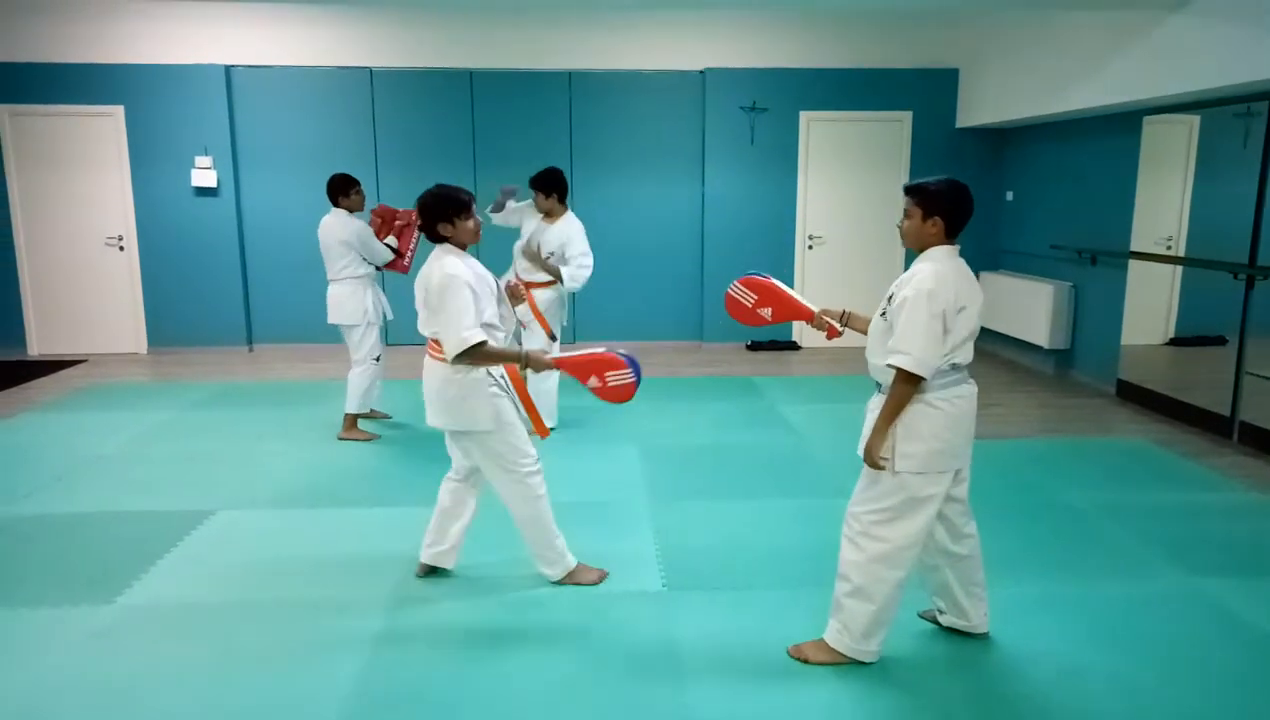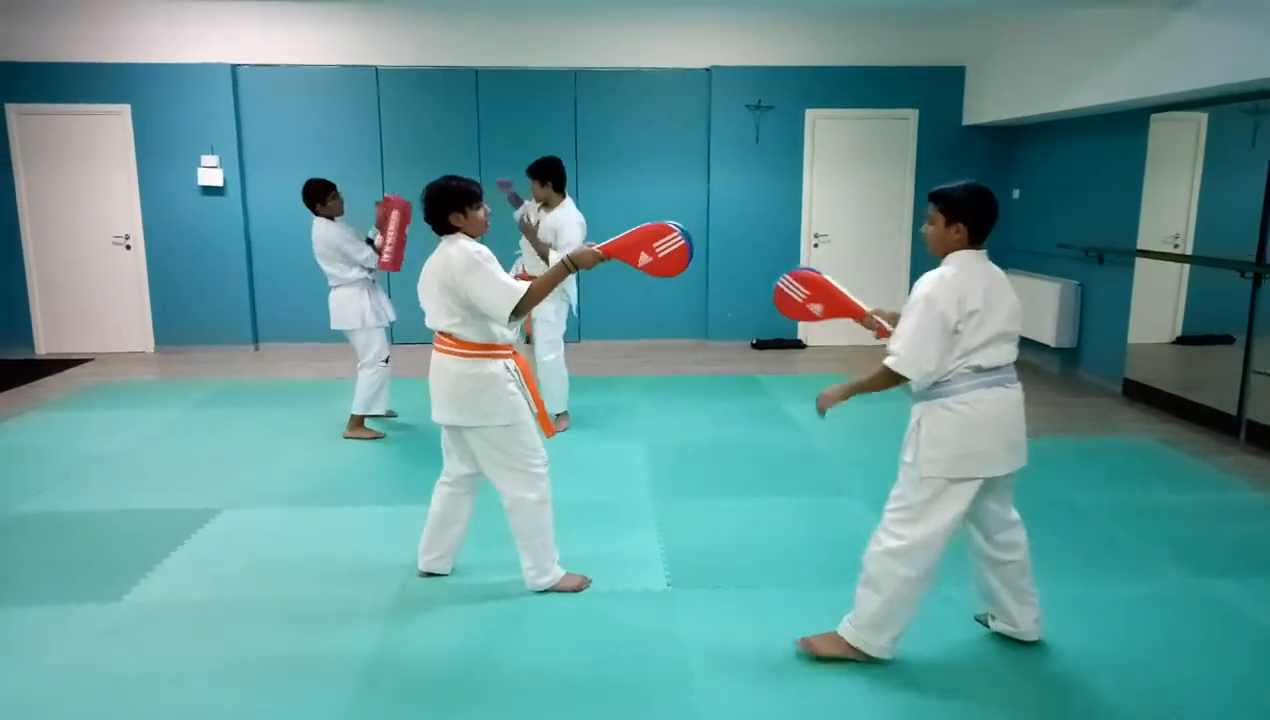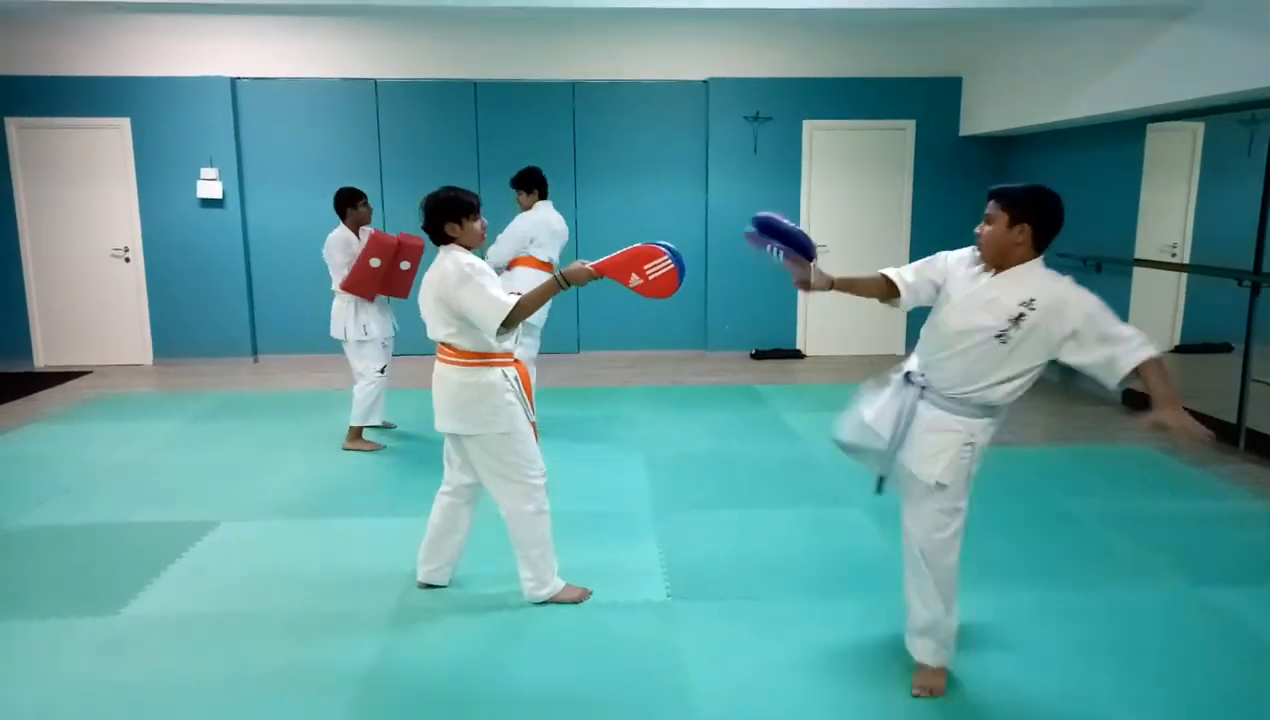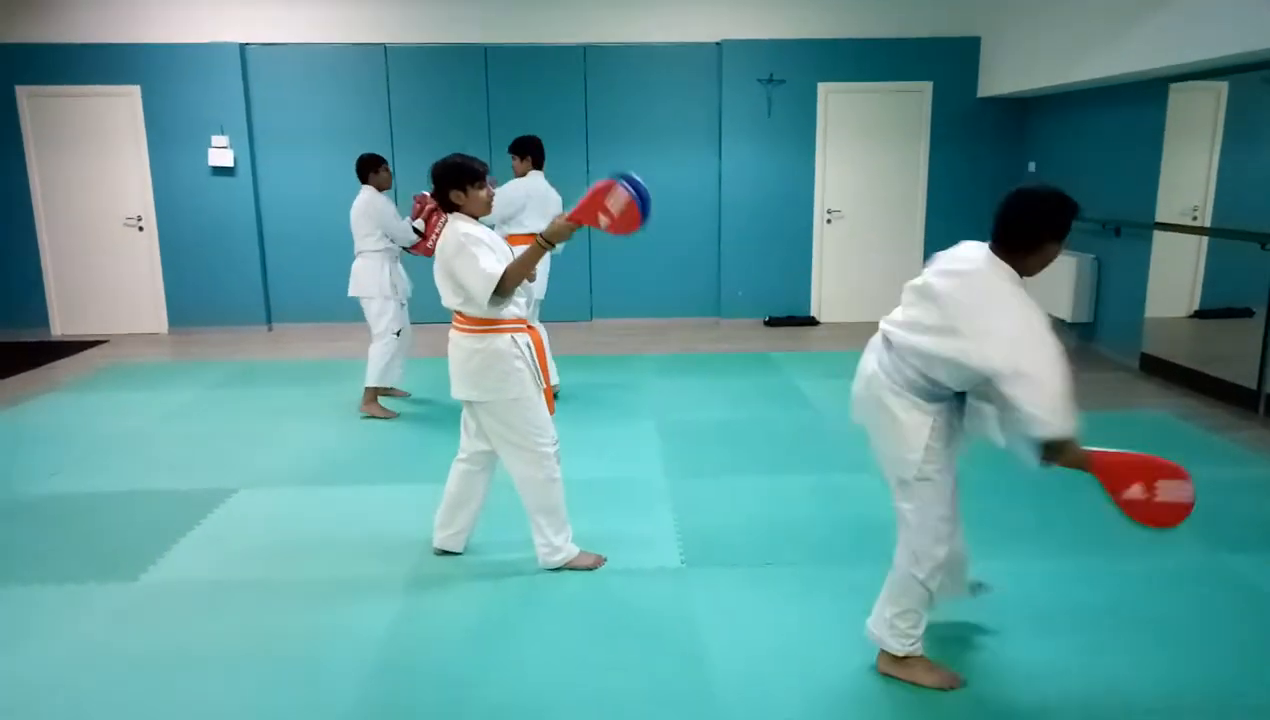
dt=0.7s
person 1, frame 1
left shoulder: (924, 279)
right shoulder: (959, 274)
left elbow: (910, 366)
left wrist: (878, 431)
right wrist: (844, 319)
left hip: (922, 418)
right hip: (951, 411)
left knee: (876, 528)
right knee: (950, 519)
left ankle: (850, 640)
right ankle: (965, 613)
person 1, frame 2
left shoulder: (939, 285)
right shoulder: (997, 281)
left elbow: (907, 366)
left wrist: (843, 392)
right wrist: (898, 320)
left hip: (954, 420)
right hip: (1002, 411)
left knee: (908, 528)
right knee: (998, 523)
left ankle: (862, 634)
right ankle: (1019, 620)
person 1, frame 3
left shoulder: (1053, 297)
right shoulder: (963, 264)
left elbow: (1129, 348)
right elbow: (899, 283)
left wrist: (1165, 402)
right wrist: (833, 282)
left hip: (954, 429)
right hip: (912, 393)
left knee: (931, 537)
right knee: (860, 438)
left ankle: (932, 653)
person 1, frame 4
left shoulder: (965, 257)
right shoulder: (1014, 313)
right elbow: (1043, 407)
right wrist: (1073, 456)
left hip: (892, 378)
right hip: (907, 407)
left knee: (936, 514)
right knee: (930, 529)
left ankle: (947, 584)
right ankle: (898, 649)
person 2, frame 1
left shoulder: (445, 263)
right shoulder: (452, 272)
right elbow: (463, 346)
left wrist: (505, 300)
right wrist: (523, 357)
left hip: (455, 382)
right hip: (471, 384)
left knee: (466, 471)
right knee: (520, 471)
left ankle: (434, 555)
right ankle: (560, 565)
person 2, frame 2
left shoulder: (438, 260)
right shoulder: (469, 256)
right elbow: (517, 304)
left wrist: (508, 285)
right wrist: (570, 263)
left hip: (453, 372)
right hip: (483, 376)
left knee: (460, 472)
right knee: (528, 474)
left ankle: (433, 558)
right ankle: (544, 572)
person 2, frame 3
left shoulder: (441, 268)
right shoulder: (464, 268)
right elbow: (506, 318)
right wrist: (562, 280)
left hip: (459, 380)
right hip: (484, 386)
left knee: (461, 482)
right knee: (526, 482)
left ankle: (432, 569)
right ankle: (544, 583)
person 2, frame 4
left shoulder: (467, 233)
right shoulder: (462, 237)
right elbow: (497, 290)
left wrist: (522, 272)
right wrist: (546, 241)
left hip: (483, 349)
right hip: (495, 353)
left knee: (478, 449)
right knee: (537, 449)
left ankle: (448, 536)
right ankle: (557, 549)
person 3, frame 1
left shoulder: (327, 223)
right shoulder: (354, 227)
right elbow: (382, 257)
left wrist: (377, 235)
right wrist: (394, 235)
left hip: (344, 293)
right hip: (357, 296)
left knee: (369, 355)
right knee: (367, 359)
left ankle: (364, 408)
right ankle: (349, 426)
person 3, frame 2
left shoulder: (331, 226)
right shoulder: (330, 233)
left elbow: (362, 245)
right elbow: (371, 260)
left wrist: (376, 232)
right wrist: (381, 238)
left hip: (358, 298)
right hip: (356, 300)
left knee: (374, 357)
right knee: (376, 361)
left ankle: (371, 406)
right ankle: (355, 425)
person 3, frame 3
left shoulder: (369, 234)
right shoulder: (336, 240)
left hip: (374, 309)
right hip: (354, 313)
left knee: (380, 368)
right knee: (372, 373)
left ankle: (370, 417)
right ankle: (353, 436)
person 3, frame 4
left shoulder: (364, 200)
right shoulder: (378, 201)
right elbow: (404, 236)
left hip: (377, 271)
right hip: (378, 272)
left knee: (399, 331)
right knee: (388, 333)
left ankle: (384, 384)
right ankle: (369, 399)
person 4, frame 1
left shoulder: (572, 232)
right shoulder: (535, 210)
left elbow: (579, 276)
right elbow: (499, 215)
left wrist: (541, 264)
right wrist: (503, 198)
left hip: (543, 298)
left ankle: (545, 418)
person 4, frame 2
left shoulder: (570, 221)
right shoulder: (541, 204)
right elbow: (523, 211)
left wrist: (533, 239)
right wrist: (510, 194)
left hip: (551, 292)
right hip: (526, 277)
left knee: (548, 352)
left ankle: (560, 411)
person 4, frame 3
left shoulder: (529, 219)
right shoulder: (559, 222)
left elbow: (499, 256)
left wrist: (486, 261)
right wrist: (506, 242)
left hip: (522, 282)
right hip: (542, 284)
right knee: (524, 351)
person 4, frame 4
left shoulder: (519, 188)
right shoulder: (553, 196)
left elbow: (487, 212)
right hip: (538, 259)
right knee: (529, 324)
right ankle: (547, 381)
